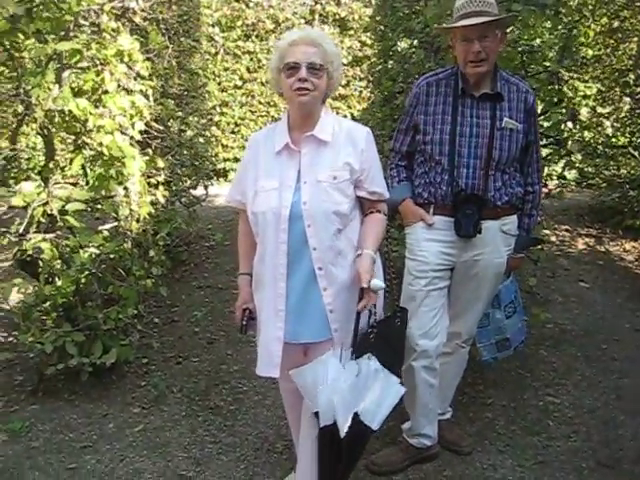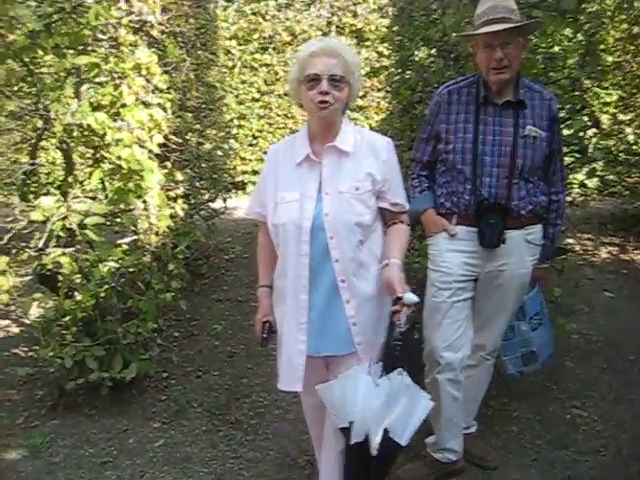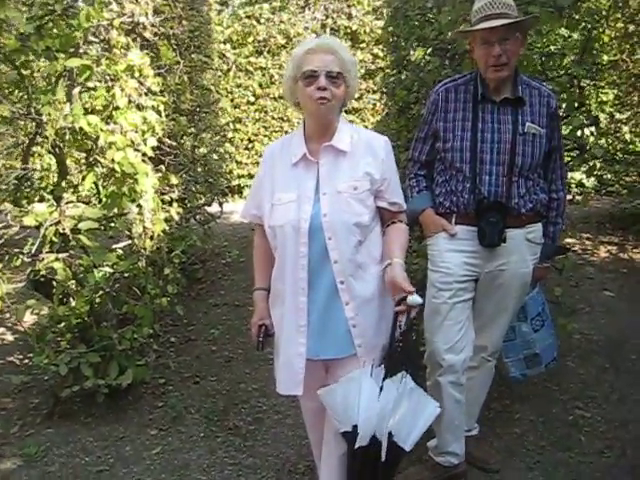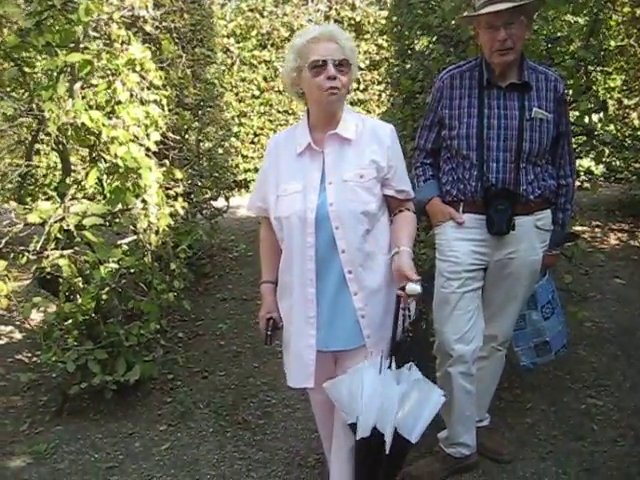
dt=0.3s
person 1, frame 1
left shoulder: (521, 97)
right shoulder: (427, 89)
left elbow: (531, 174)
right elbow: (399, 155)
left wrist: (522, 239)
right wrist: (403, 200)
left hip: (492, 233)
right hip: (433, 226)
left knee: (460, 334)
right knee: (423, 339)
left ankle: (439, 414)
right ankle: (420, 436)
person 1, frame 2
left shoulder: (544, 106)
right shoulder: (448, 98)
left elbow: (554, 184)
right elbow: (419, 165)
left wrist: (545, 251)
right wrist: (425, 211)
left hip: (516, 243)
right hip: (455, 237)
left knee: (484, 347)
right knee: (445, 351)
left ankle: (463, 429)
person 1, frame 3
left shoulder: (543, 101)
right shoulder: (445, 95)
left elbow: (555, 181)
right elbow: (417, 164)
left wrist: (546, 248)
right wrist: (423, 211)
left hip: (517, 241)
right hip: (454, 236)
left knee: (487, 346)
right knee: (447, 353)
left ankle: (466, 431)
person 1, frame 4
left shoulder: (550, 86)
right shoulder: (451, 83)
left elbow: (563, 168)
right elbow: (424, 154)
left wrist: (555, 237)
right wrist: (430, 200)
left hip: (526, 229)
right hip: (464, 226)
left knee: (496, 337)
right knee: (457, 343)
left ankle: (477, 421)
person 2, frame 1
left shoulder: (355, 138)
right shoulder: (260, 144)
left elbow: (375, 208)
right elbow: (248, 218)
left wrist: (366, 255)
right wrist: (245, 279)
left hip: (336, 292)
right hip: (280, 294)
right knee: (293, 387)
person 2, frame 2
left shoulder: (377, 149)
right shoulder: (279, 155)
left elbow: (397, 220)
right elbow: (268, 231)
left wrist: (392, 266)
right wrist: (265, 292)
left hip: (359, 307)
right hip: (302, 307)
right knee: (315, 402)
person 2, frame 3
left shoulder: (374, 148)
right shoulder: (275, 156)
left elbow: (395, 219)
right elbow: (263, 231)
left wrist: (394, 266)
right wrist: (260, 295)
left hip: (357, 310)
right hip: (299, 311)
right knee: (314, 408)
person 2, frame 4
left shoulder: (379, 136)
right shoulder: (280, 146)
left elbow: (402, 207)
right elbow: (269, 224)
left wrist: (402, 253)
right wrist: (268, 288)
left hip: (365, 301)
right hip: (308, 303)
right knee: (324, 401)
